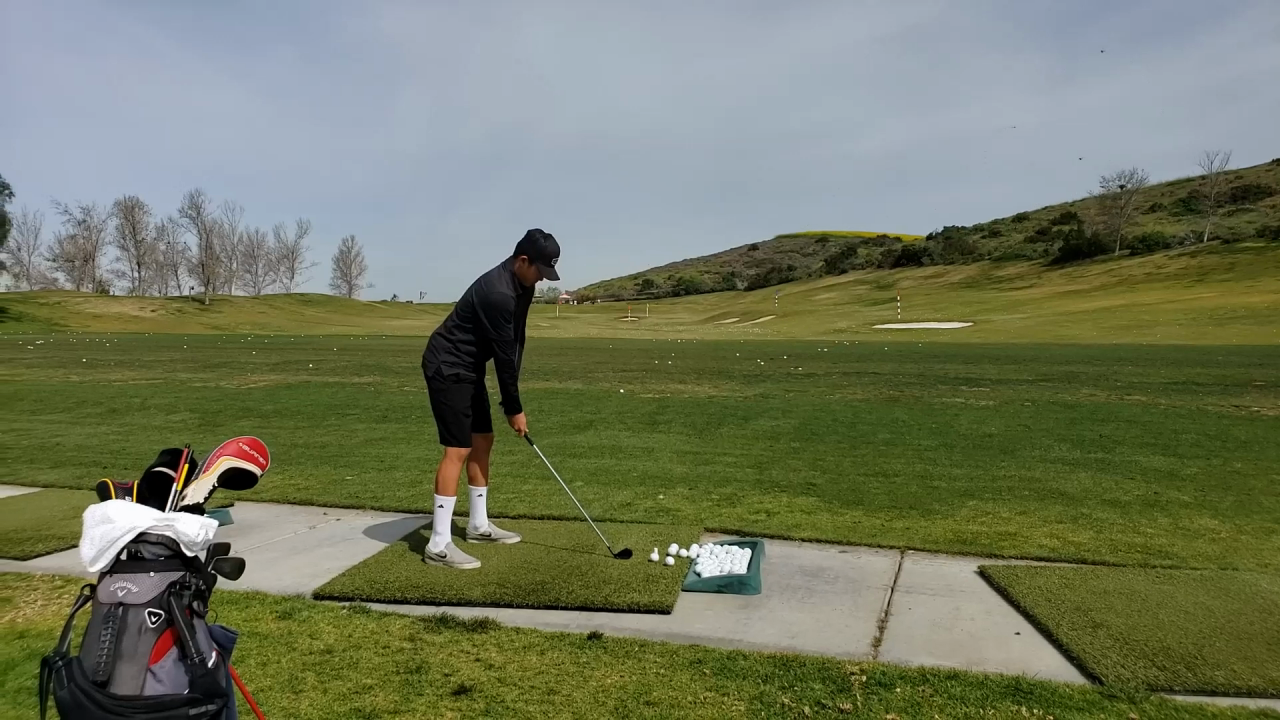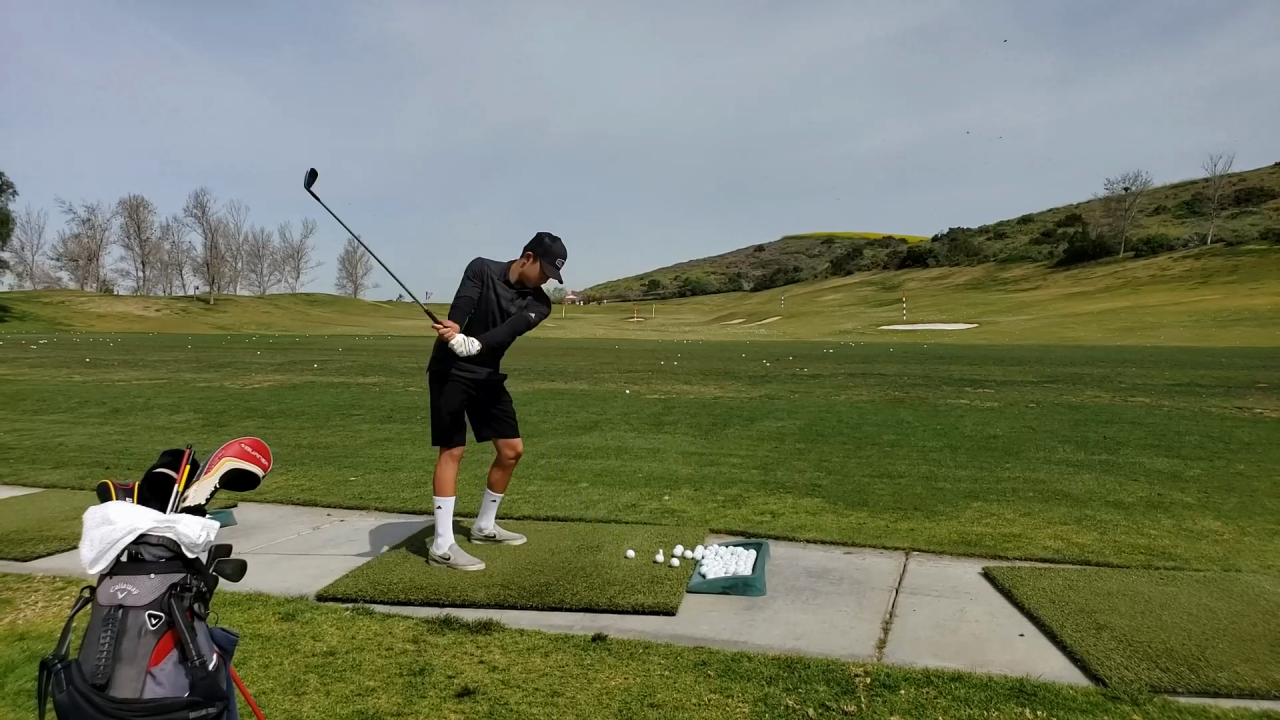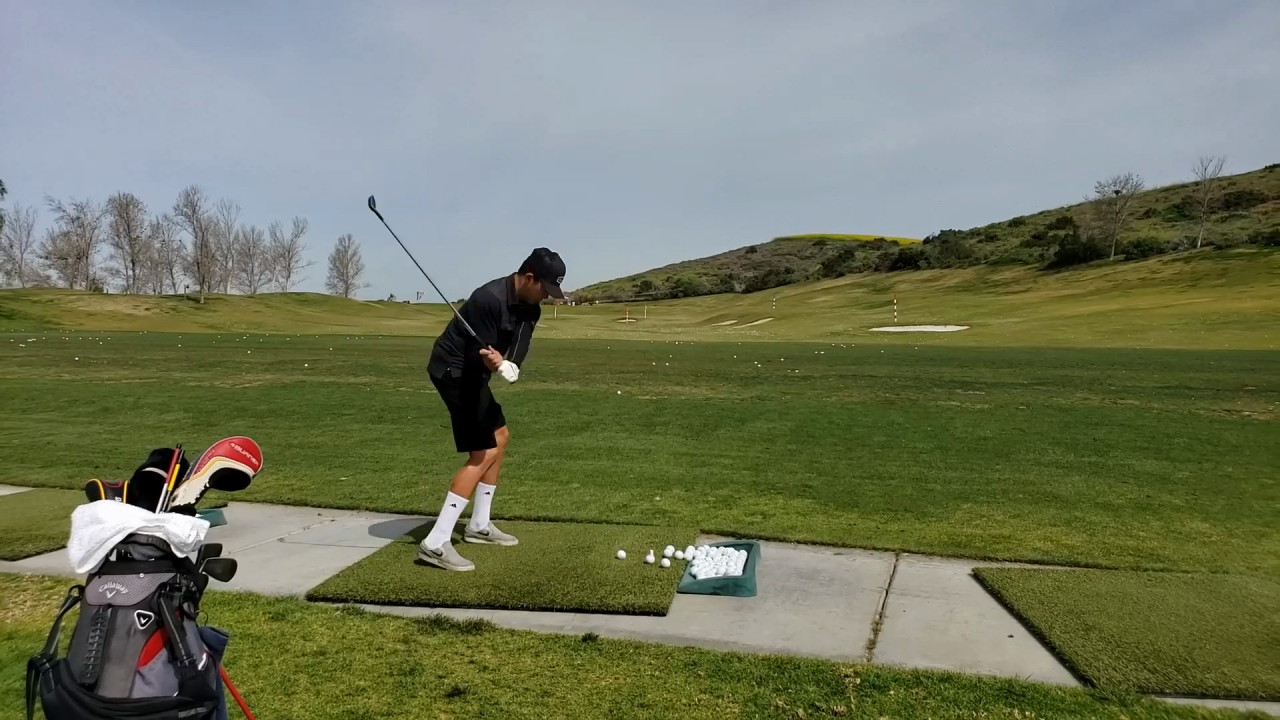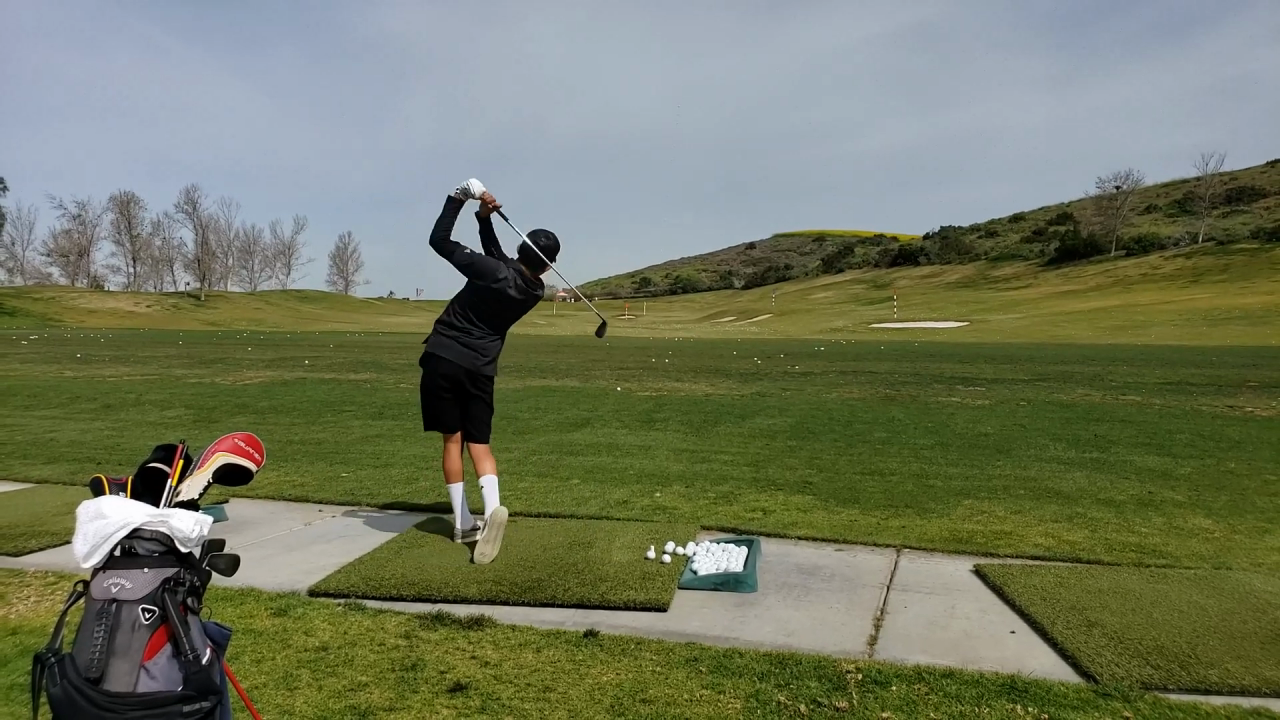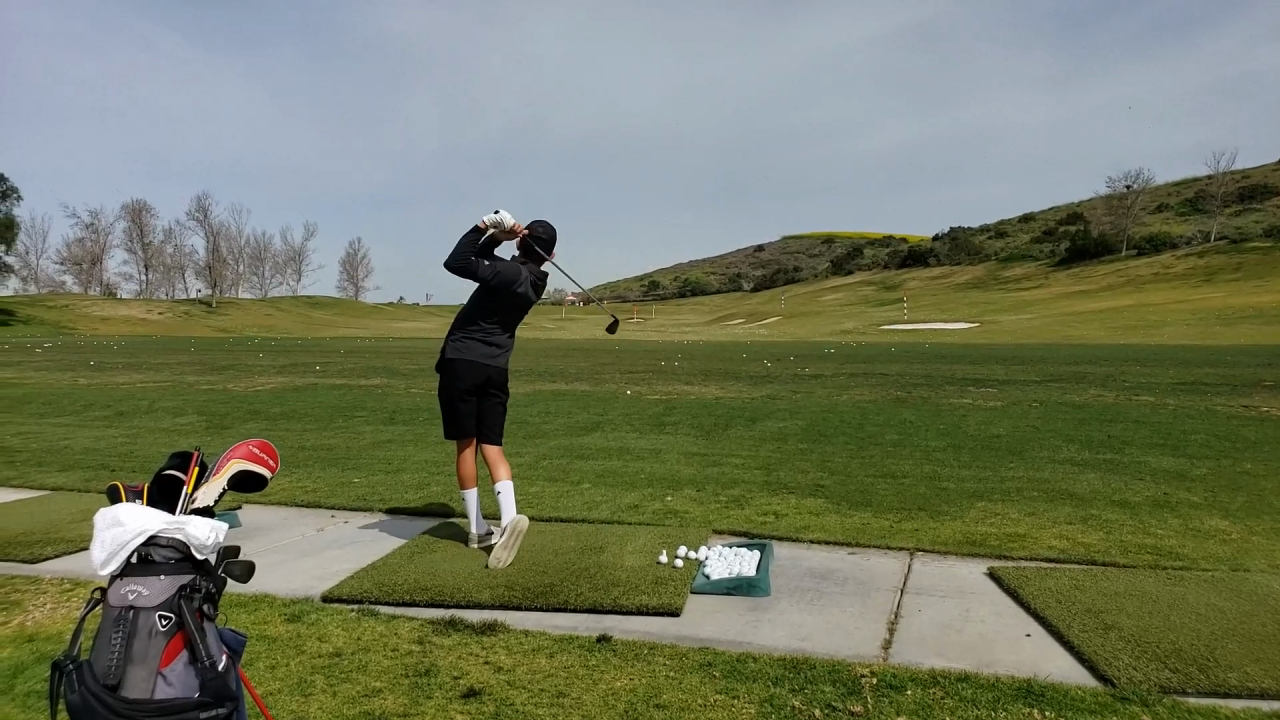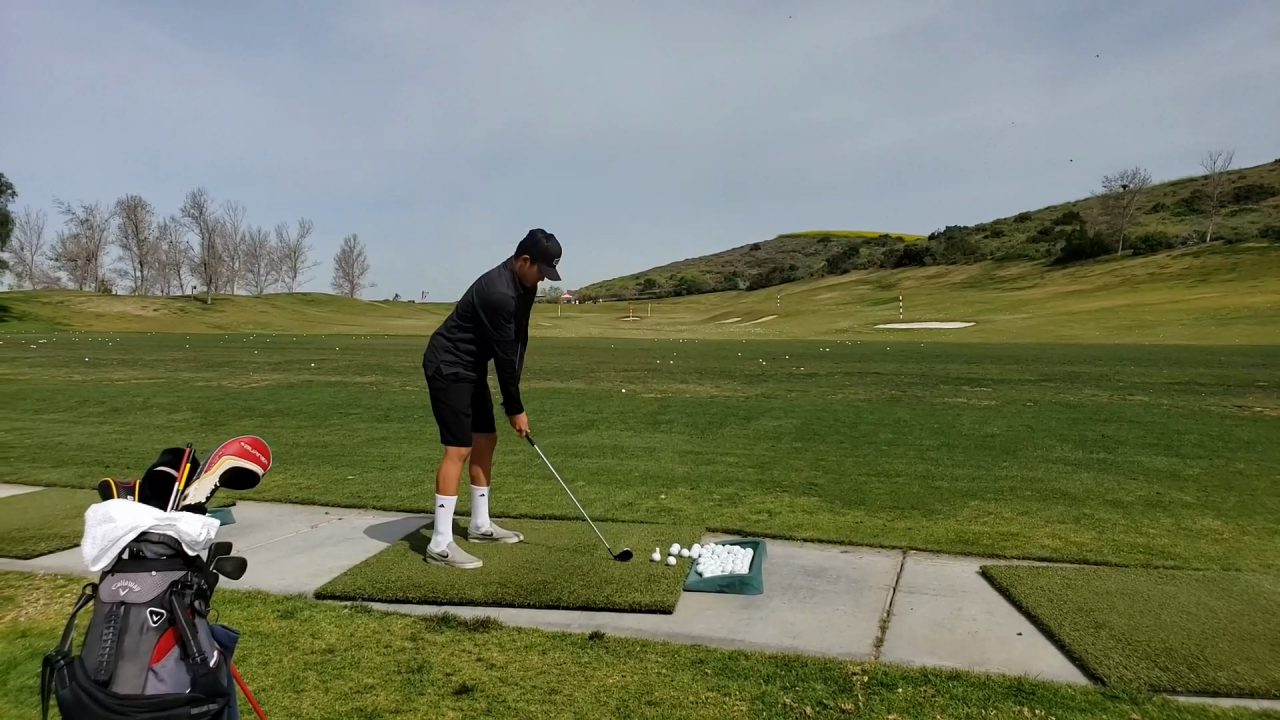
dt=0.5s
person 1, frame 1
left shoulder: (523, 287)
right shoulder: (497, 293)
left elbow: (517, 343)
right elbow: (503, 354)
left wrist: (511, 401)
right wrist: (514, 408)
left hip: (470, 368)
right hip: (447, 367)
left knee: (482, 441)
right knee: (457, 450)
left ankle: (478, 525)
right ankle: (439, 545)
person 1, frame 2
left shoulder: (539, 304)
right shoulder: (482, 269)
left elbow: (506, 332)
right elbow: (460, 308)
left wrist: (471, 344)
right wrist: (454, 333)
left hip: (487, 376)
right hip: (449, 370)
left knee: (512, 450)
right knee: (452, 450)
left ankle: (484, 526)
right ankle: (442, 545)
person 1, frame 3
left shoulder: (531, 309)
right shoulder: (491, 300)
left elbow: (518, 352)
right elbow: (475, 352)
left wrist: (506, 365)
right wrist: (499, 364)
left hip: (467, 374)
right hip: (455, 373)
left knee: (499, 437)
right knee: (482, 455)
left ankle: (479, 523)
right ankle: (435, 544)
person 1, frame 4
left shoulder: (492, 273)
right shoulder: (535, 293)
left elbow: (438, 242)
left wrist: (458, 198)
right wrist: (487, 215)
left hip: (440, 360)
right hip: (478, 370)
left knee: (452, 439)
right knee: (478, 444)
left ankle: (462, 522)
right ankle: (491, 510)
person 1, frame 5
left shoulder: (508, 274)
right shoulder: (533, 280)
left hip: (462, 364)
right hip: (494, 369)
left knee: (468, 445)
right knee: (491, 447)
left ankle: (478, 529)
right ankle: (509, 519)
person 1, frame 6
left shoulder: (524, 286)
right shoulder: (498, 292)
left elbow: (518, 343)
right elbow: (503, 354)
left wrist: (513, 402)
right wrist: (515, 408)
left hip: (471, 368)
right hip: (448, 367)
left knee: (485, 441)
right knee: (458, 449)
left ankle: (480, 524)
right ankle: (440, 543)
